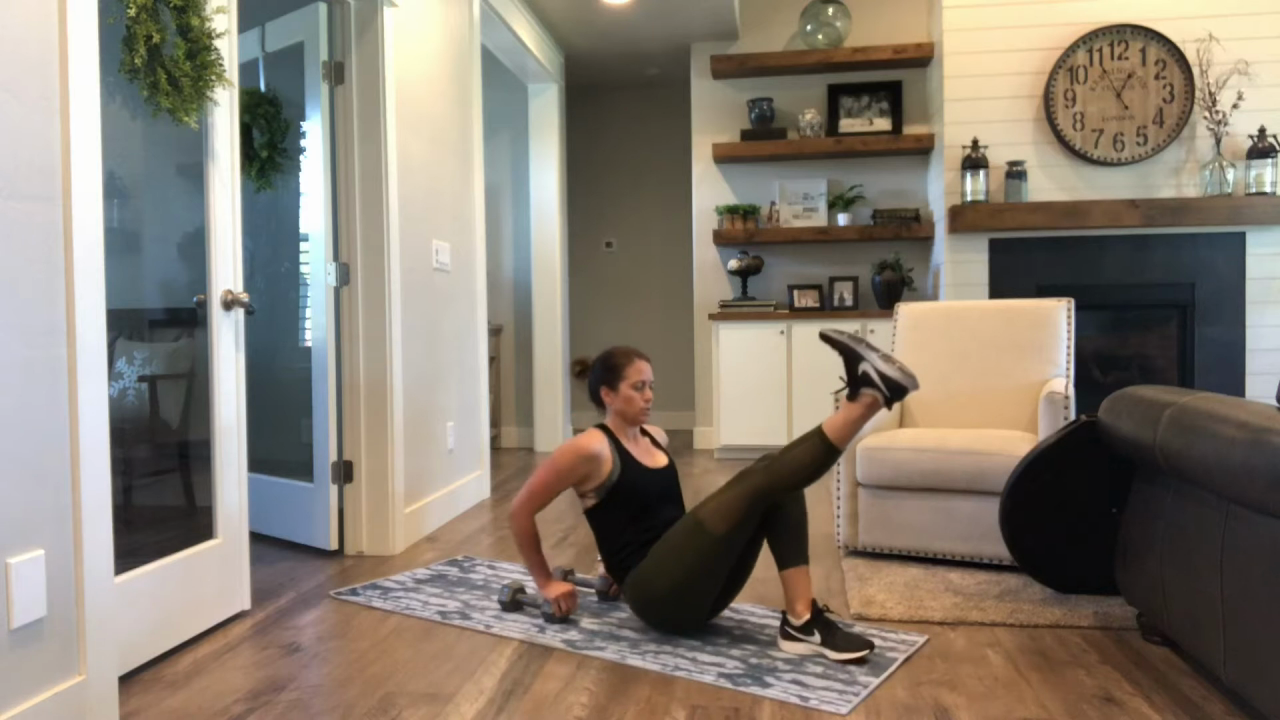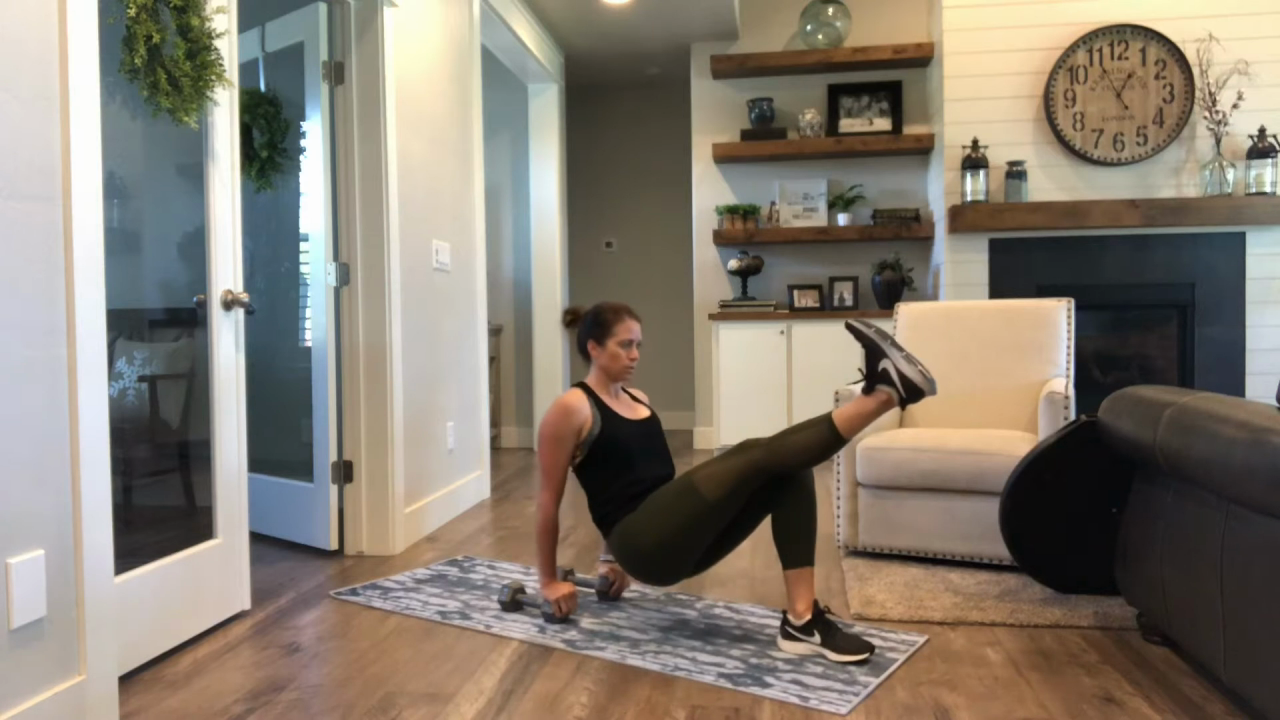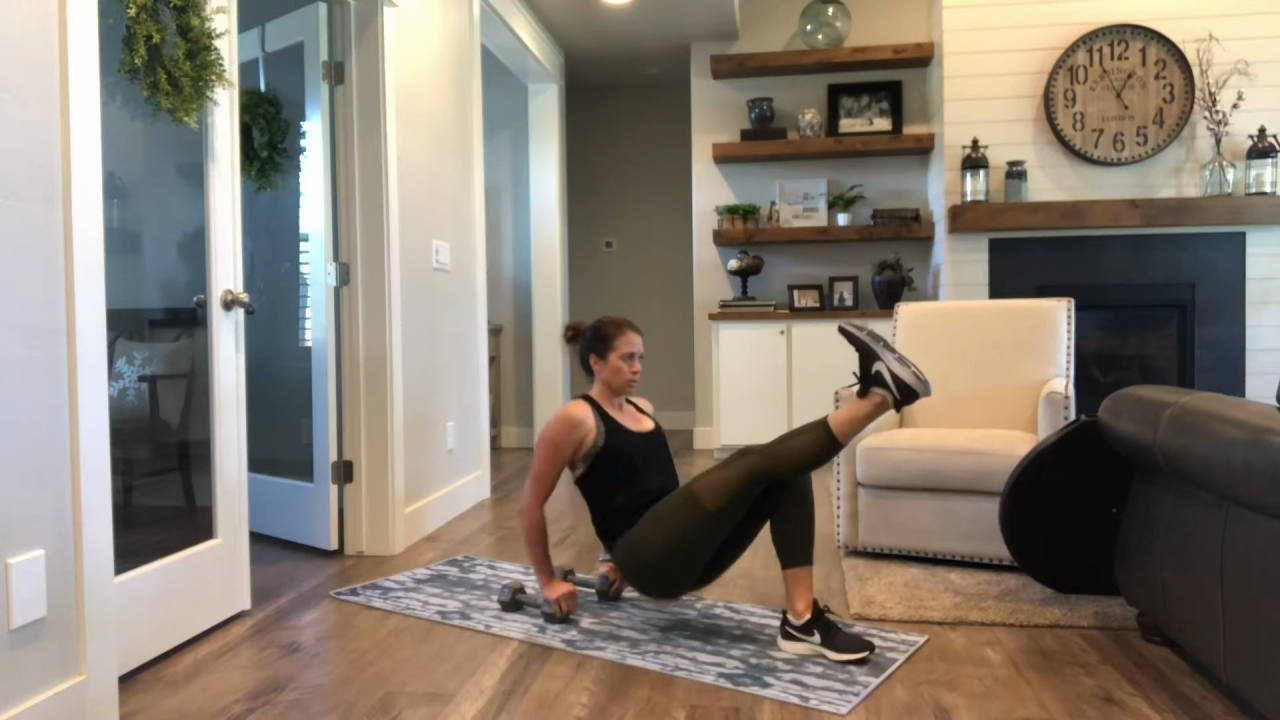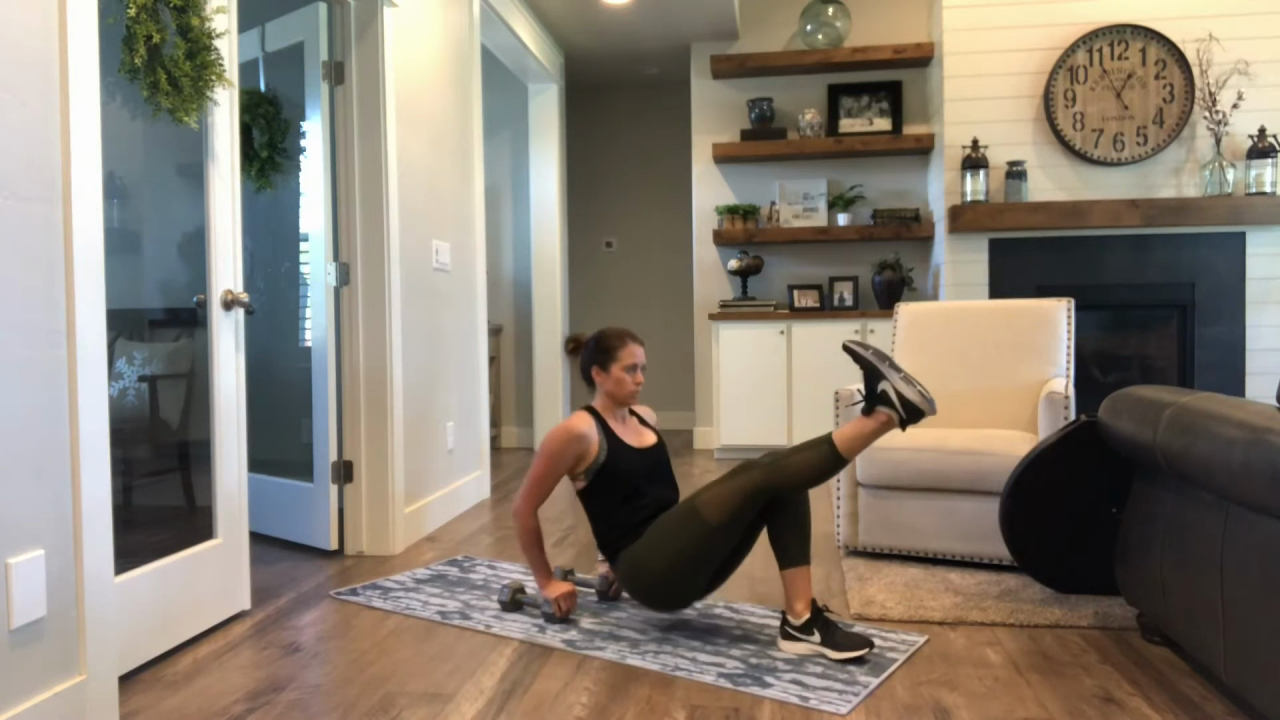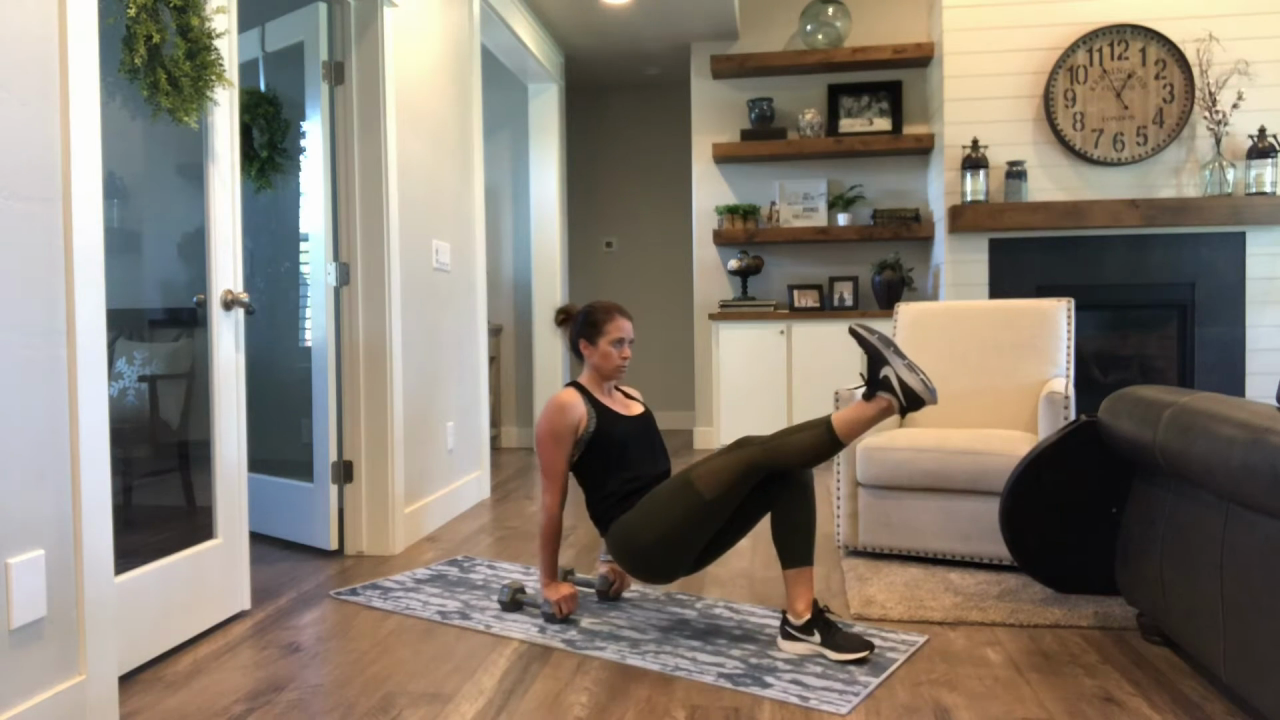
dt=0.7s
person 1, frame 1
left shoulder: (655, 438)
right shoulder: (590, 450)
right elbow: (519, 511)
left wrist: (616, 557)
right wrist: (546, 583)
left hip: (698, 581)
right hip: (658, 593)
left knee: (773, 476)
right knee: (757, 481)
left ankle: (801, 624)
person 1, frame 2
left shoulder: (638, 400)
right shoulder: (571, 409)
right elbow: (548, 500)
left wrist: (610, 558)
right wrist: (549, 581)
left hip: (682, 535)
right hip: (646, 545)
left knee: (789, 470)
right knee: (755, 456)
left ankle: (801, 622)
right ankle: (883, 394)
person 1, frame 3
left shoulder: (640, 409)
right shoulder: (575, 419)
right elbow: (531, 505)
left wrist: (614, 559)
right wrist: (548, 581)
left hip: (685, 551)
right hip: (649, 562)
left knee: (785, 474)
right knee: (752, 463)
left ankle: (801, 624)
person 1, frame 4
left shoulder: (644, 418)
right shoulder: (578, 432)
right elbow: (523, 508)
right wrist: (547, 582)
left hip: (685, 559)
right hip: (650, 573)
left knee: (776, 470)
right knee: (756, 477)
left ankle: (801, 623)
right ankle: (883, 414)
person 1, frame 5
left shoulder: (630, 397)
right shoulder: (566, 407)
right elbow: (552, 501)
left wrist: (618, 560)
right wrist: (550, 582)
left hip: (677, 535)
right hip: (644, 543)
left knee: (787, 469)
right knee: (752, 453)
left ankle: (801, 622)
right ankle: (884, 400)
